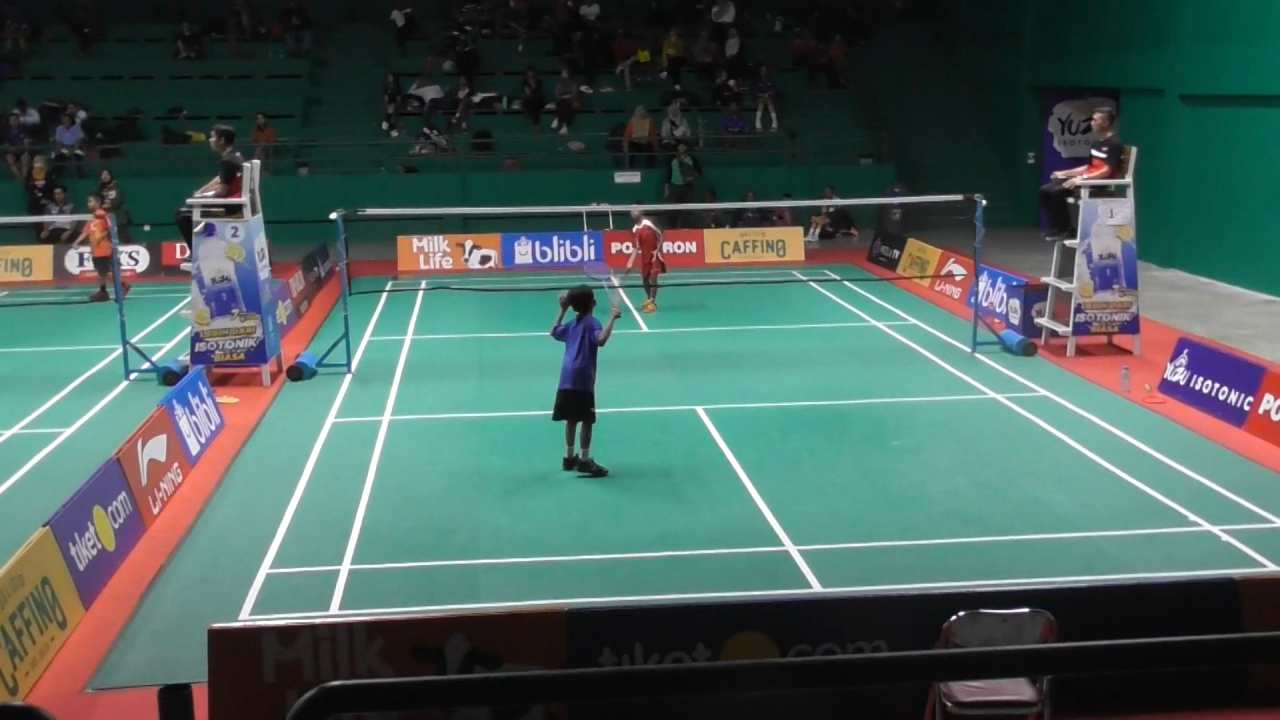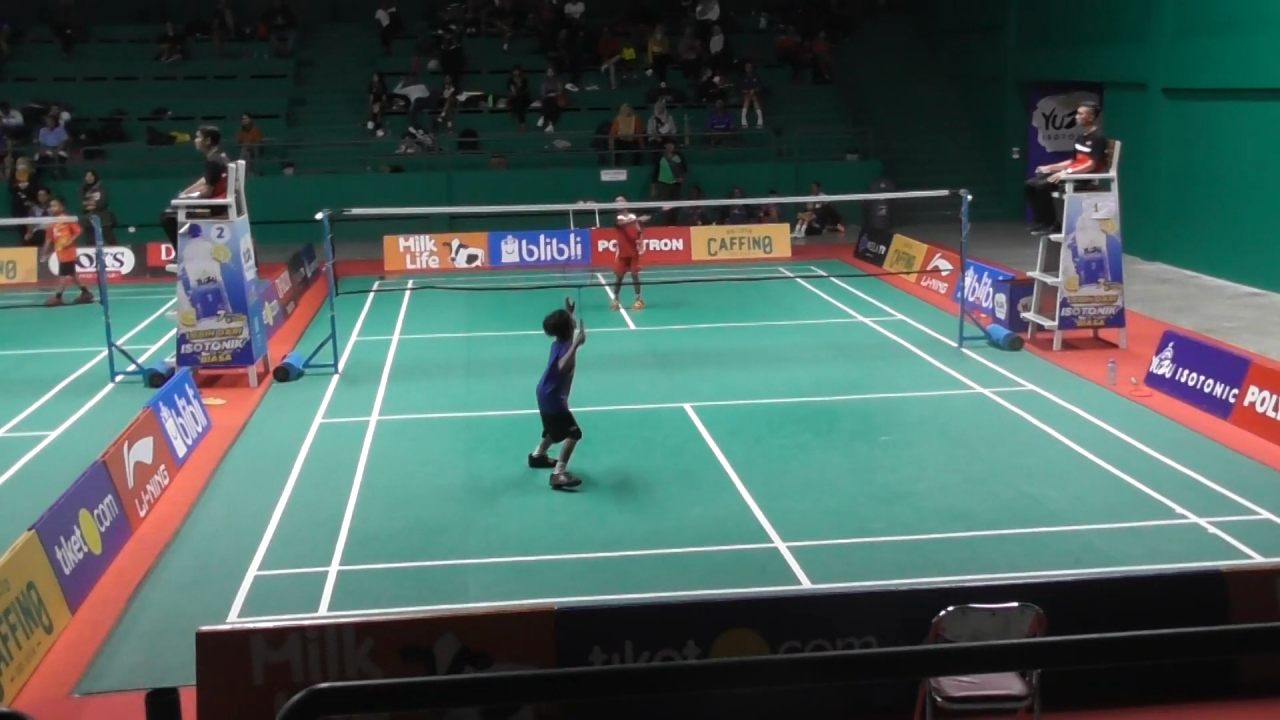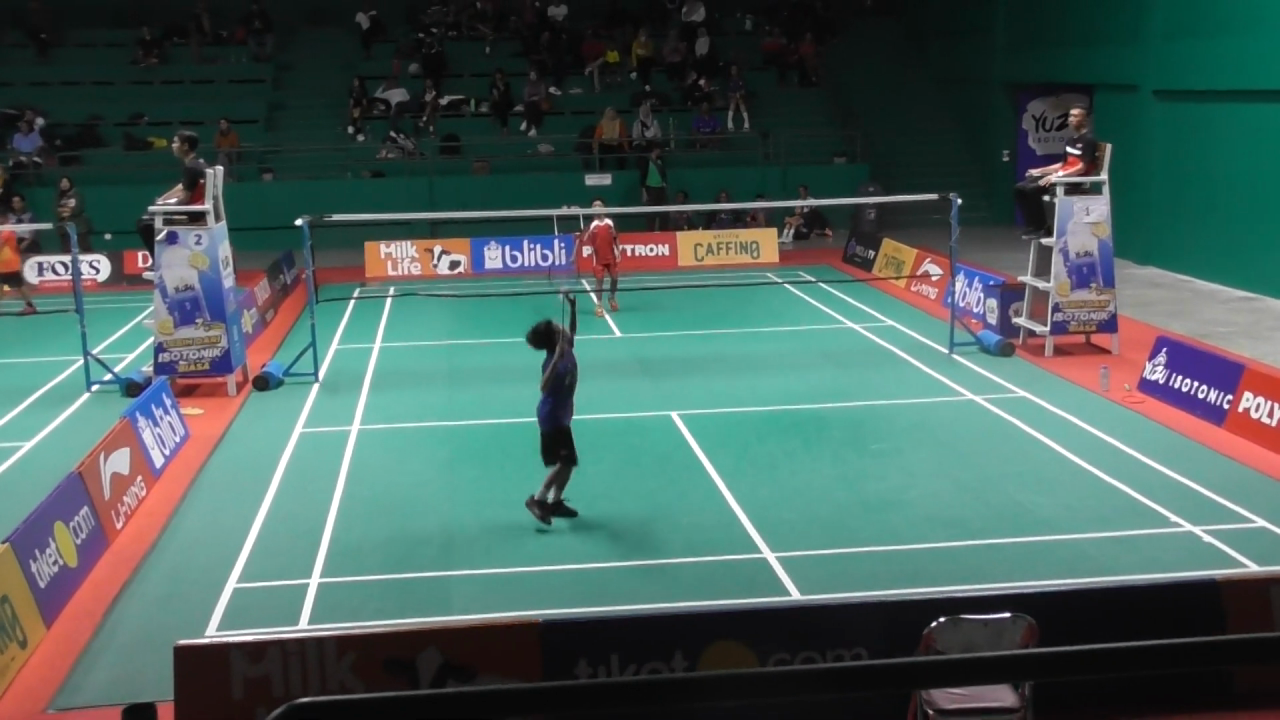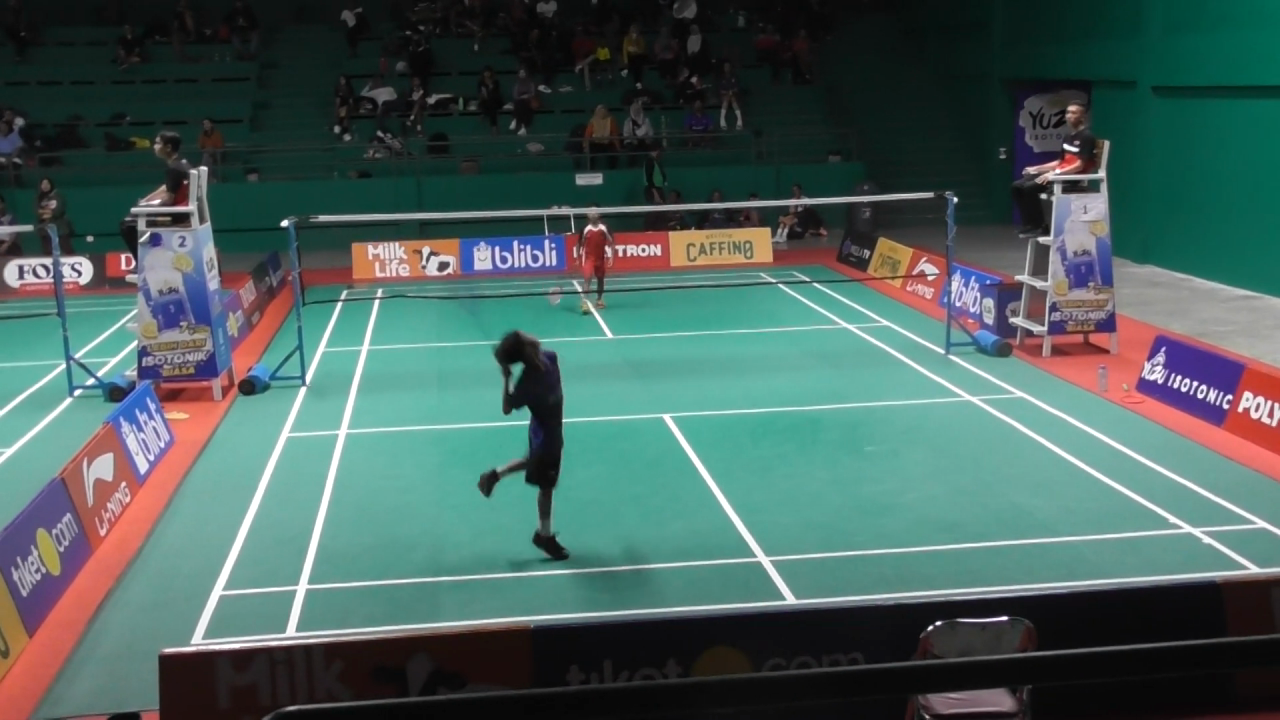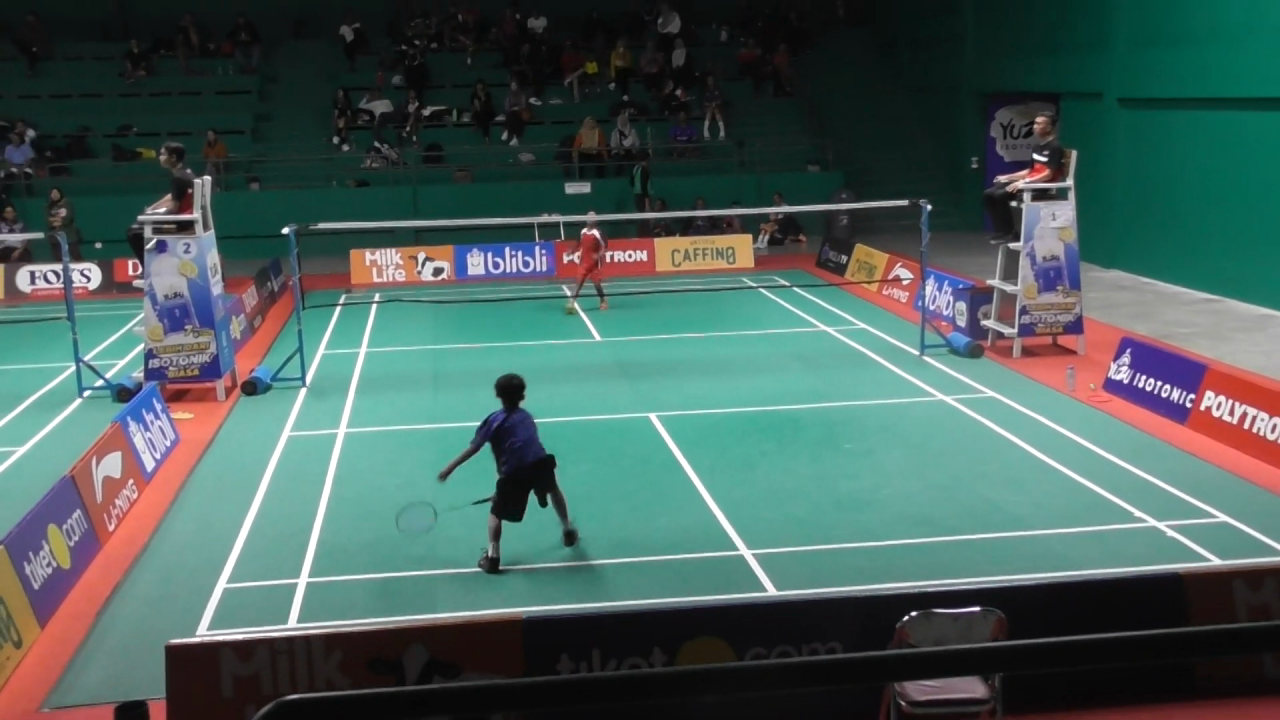
dt=0.5s
person 1, frame 1
left shoulder: (570, 325)
right shoulder: (592, 323)
left elbow: (553, 332)
right elbow: (601, 340)
left wrist: (563, 309)
right wrist: (612, 317)
left hip: (567, 378)
right hip: (582, 379)
left knee: (571, 419)
right knee: (586, 420)
left ankle: (570, 457)
right ankle: (585, 460)
person 1, frame 2
left shoulder: (560, 342)
right shoulder: (566, 347)
right elbow: (563, 368)
left wrist: (568, 312)
right wrist: (576, 345)
left hip: (546, 395)
right hip: (554, 398)
left knee: (553, 428)
right knee: (573, 434)
left ankle: (537, 456)
right ankle: (559, 474)
person 1, frame 3
left shoulder: (565, 348)
right shoulder: (554, 359)
left elbow: (572, 333)
right elbow: (544, 387)
left wrist: (573, 308)
right wrist: (558, 356)
left hip: (560, 416)
right hip: (554, 418)
left knee: (567, 463)
right knee: (565, 463)
left ankle: (555, 501)
right ankle: (537, 499)
person 1, frame 4
left shoulder: (548, 357)
right shoulder: (527, 381)
right elbow: (507, 409)
right wrist: (507, 378)
left hip: (546, 433)
right hip: (546, 435)
left knee: (533, 462)
right knee: (546, 483)
left ankle: (493, 475)
right ankle: (545, 535)
person 1, frame 5
left shoulder: (493, 420)
right shoulder: (527, 418)
left elbow: (474, 448)
left wrist: (450, 468)
left hip: (513, 472)
right hip: (541, 464)
left knee: (497, 514)
right knee: (553, 490)
left ankle: (492, 556)
right ankle: (568, 531)
